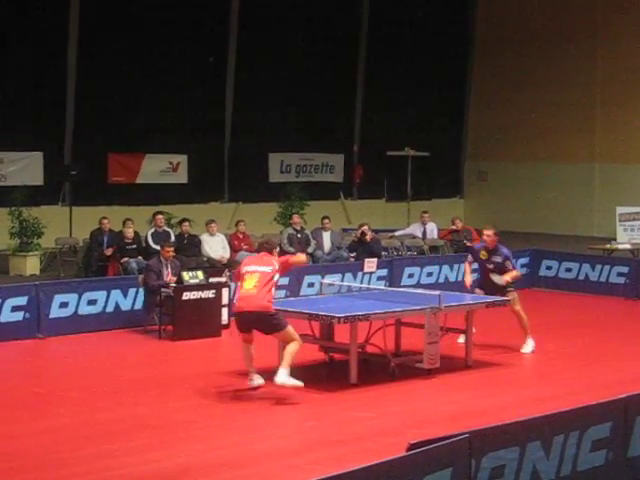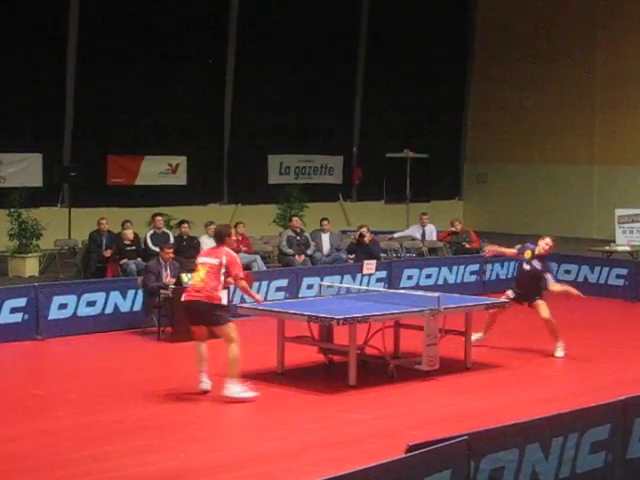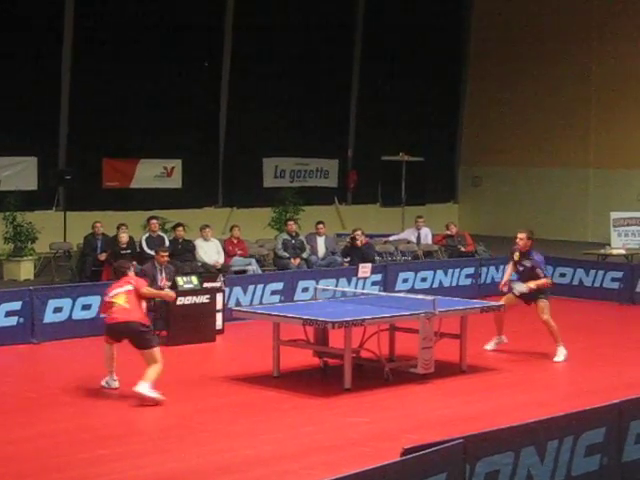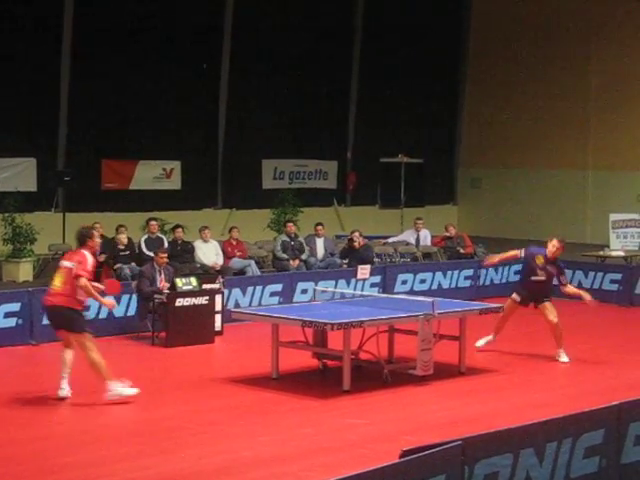
dt=0.5s
person 1, frame 1
left shoulder: (246, 262)
right shoulder: (277, 261)
right elbow: (302, 259)
left hip: (240, 310)
right hip: (262, 311)
left knee: (247, 341)
right knee: (294, 340)
left ankle: (253, 377)
right ankle: (283, 374)
person 1, frame 2
left shoulder: (204, 253)
right shoulder: (230, 255)
right elbow: (240, 283)
right wrist: (254, 296)
left hip: (190, 300)
right hip: (208, 303)
left knee: (201, 339)
right knee: (232, 342)
left ankle: (204, 380)
right ankle: (232, 385)
person 1, frame 3
left shoulder: (110, 290)
right shoulder: (136, 281)
left elbow: (104, 310)
right elbow: (143, 290)
right wrist: (165, 293)
left hip: (113, 323)
right hip: (137, 324)
left knee: (110, 341)
right knee: (157, 363)
left ankle: (111, 379)
right ankle: (145, 386)
person 1, frame 4
left shoulder: (69, 256)
right shoulder: (86, 258)
right elbow: (81, 283)
left wrist: (95, 285)
right wrist: (102, 300)
left hip: (51, 304)
right hip: (67, 307)
left knee: (68, 345)
right knee: (89, 349)
left ankle: (63, 386)
right ankle: (112, 386)
person 2, frame 1
left shoulder: (504, 253)
right shoulder: (477, 249)
left elbow: (515, 272)
right elbow: (468, 263)
left wrist: (509, 276)
right wrist: (467, 276)
left hip: (503, 286)
right hip: (485, 286)
left knee: (517, 310)
left ankle: (529, 340)
person 2, frame 2
left shoulder: (544, 264)
right shoulder: (527, 248)
left elbow: (552, 287)
right elbow: (514, 253)
left wrist: (567, 288)
right wrist: (496, 249)
left hip: (534, 294)
right hip: (518, 290)
left knee: (546, 317)
right knee: (494, 311)
left ankle: (559, 344)
right ankle: (483, 334)
person 2, frame 3
left shoulder: (537, 259)
right shoulder: (516, 251)
left elbow: (547, 281)
left wrist: (534, 284)
right wrist: (506, 277)
left hip: (539, 291)
right hip: (521, 289)
left knee: (545, 318)
right knee: (498, 311)
left ankle: (560, 348)
right ankle: (499, 338)
person 2, frame 4
left shoulder: (558, 267)
right shoulder: (535, 252)
left elbow: (566, 287)
right elbow: (517, 254)
left wrist: (581, 293)
right wrist: (499, 258)
left hip: (542, 296)
right hip: (524, 290)
left knee: (554, 321)
right knee: (503, 316)
left ankle: (560, 351)
right ankle: (492, 337)
